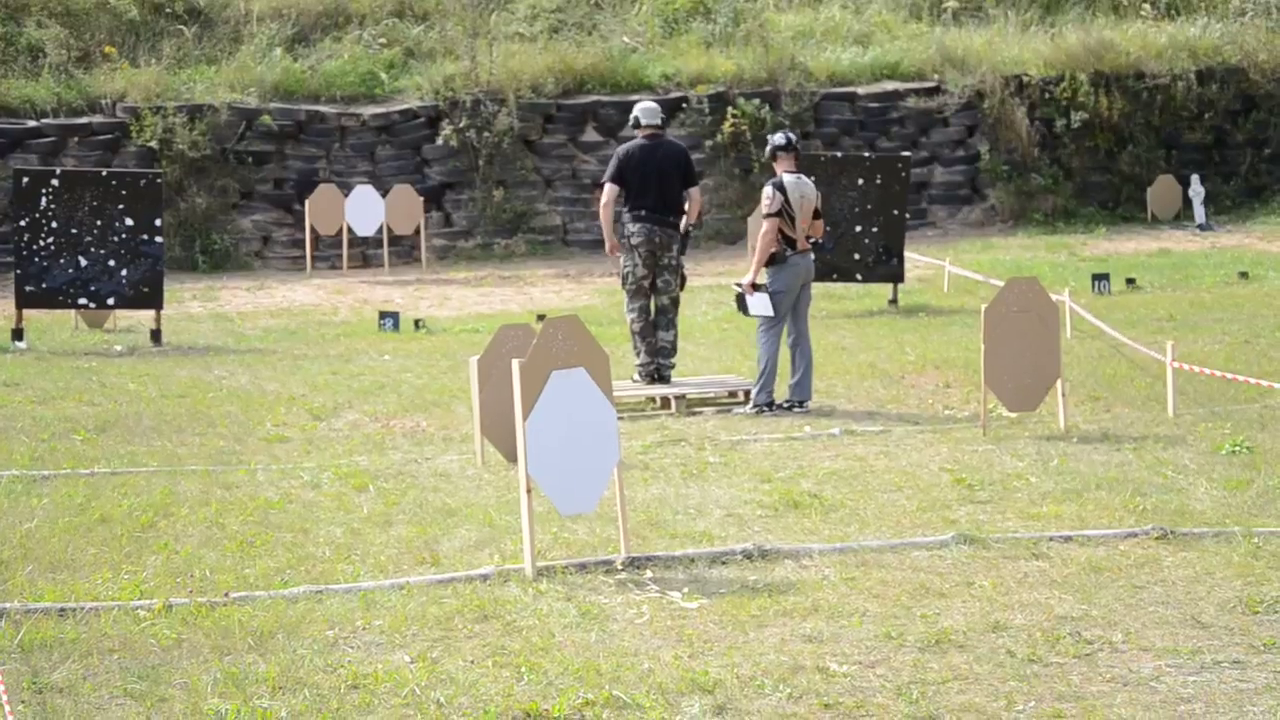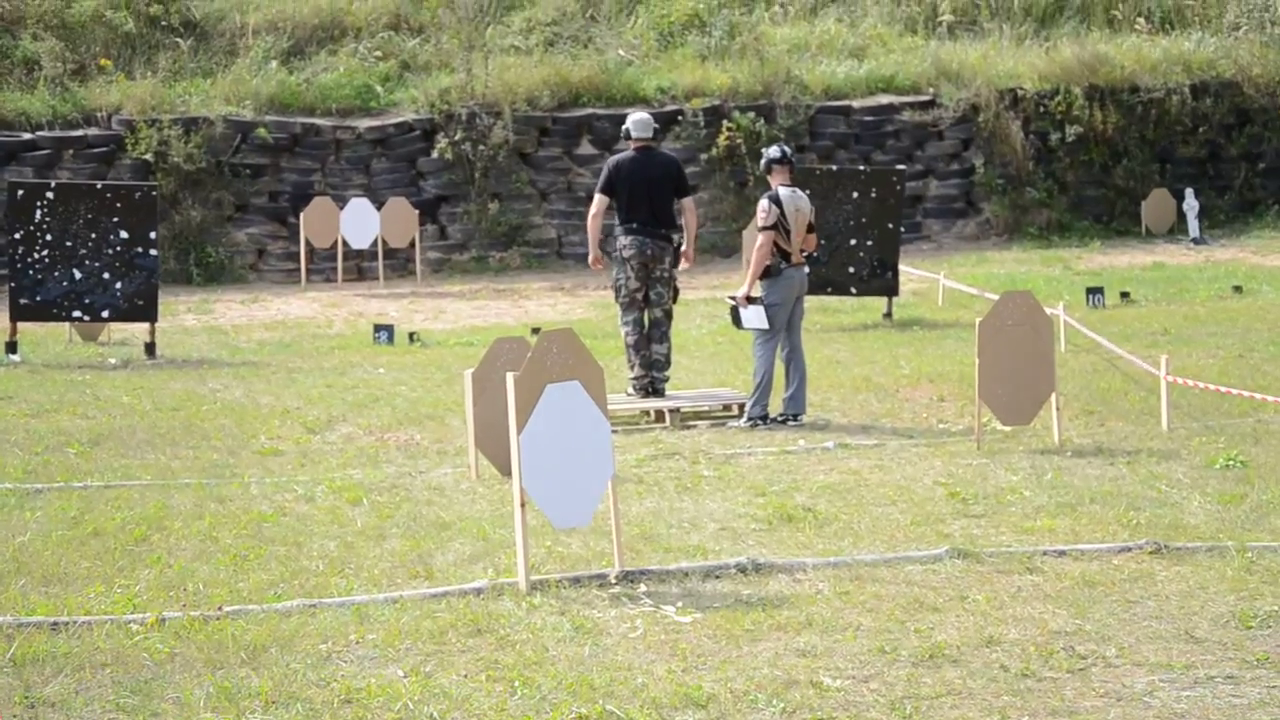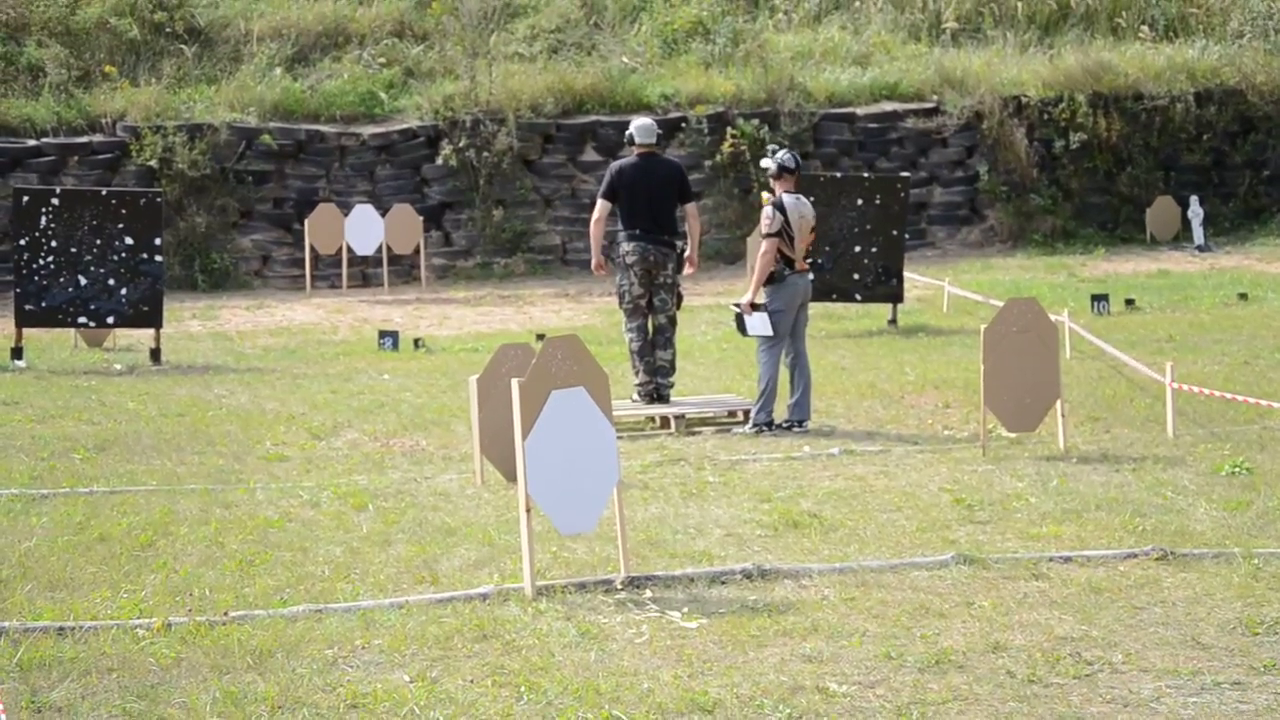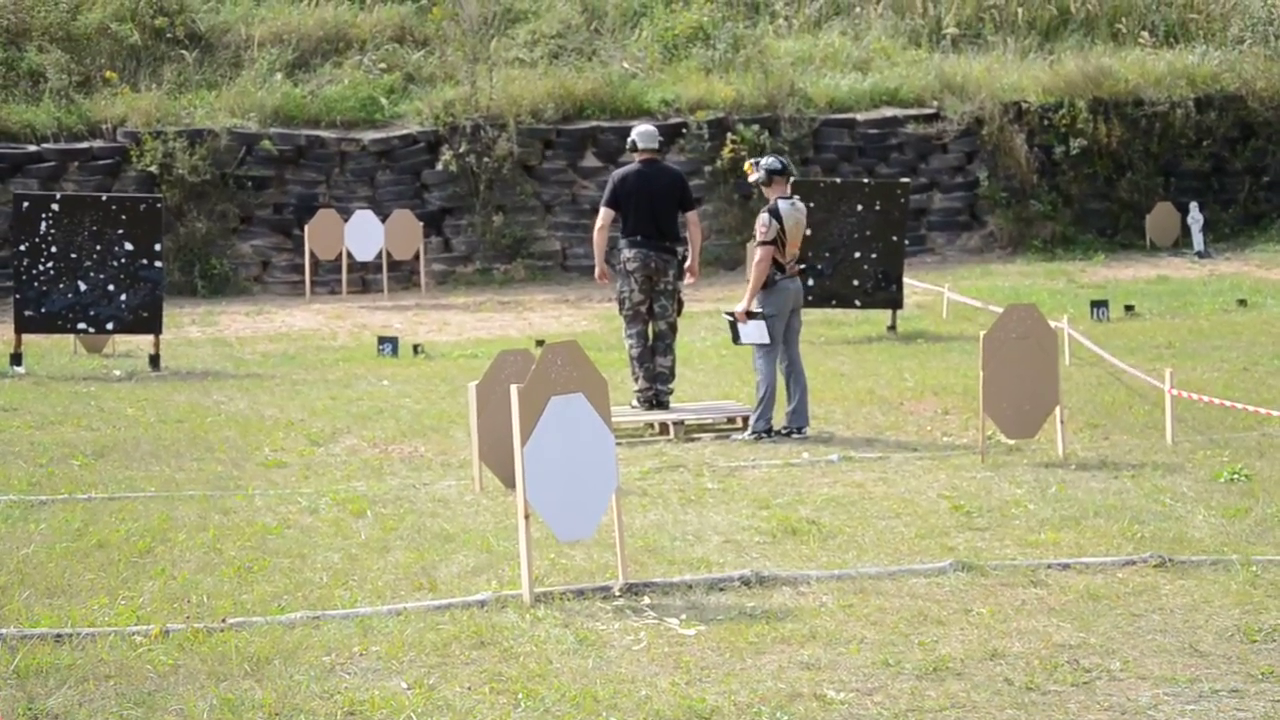
dt=0.7s
person 1, frame 1
left shoulder: (626, 152)
right shoulder: (679, 151)
left elbow: (607, 201)
right elbow: (695, 199)
left wrist: (609, 238)
right wrist: (683, 228)
left hip: (637, 231)
right hip: (669, 232)
left knee: (638, 303)
right knee: (667, 303)
left ankle: (645, 369)
right ankle: (664, 368)
person 1, frame 2
left shoulder: (616, 164)
right shoulder: (671, 163)
left elbow: (596, 211)
right elbow: (689, 209)
left wrist: (593, 248)
right wrist: (689, 245)
left hip: (630, 243)
right hip: (662, 244)
left knee: (632, 315)
right knee: (661, 315)
left ankle: (640, 381)
right ankle: (658, 381)
person 1, frame 3
left shoulder: (619, 169)
right shoulder: (674, 169)
left elbow: (598, 216)
right elbow: (692, 214)
left wrist: (596, 253)
right wrist: (693, 250)
left hip: (632, 249)
right hip: (666, 250)
left knee: (636, 321)
right knee: (665, 322)
left ankle: (645, 387)
right ankle: (663, 387)
person 1, frame 4
left shoulder: (621, 177)
right shoulder: (675, 177)
left elbow: (602, 224)
right elbow: (693, 222)
left wrist: (599, 262)
right wrist: (693, 259)
left hip: (633, 256)
right hip: (667, 257)
left knee: (636, 328)
right knee: (665, 328)
left ankle: (644, 394)
right ankle: (662, 393)
person 2, frame 1
left shoulder: (775, 187)
right shoulder: (810, 187)
left elbow: (768, 232)
right elbow: (818, 230)
left wrist: (753, 272)
left hip: (784, 265)
right hip: (805, 262)
left knee: (769, 330)
right knee: (799, 331)
left ankle: (763, 399)
right ankle: (799, 396)
person 2, frame 2
left shoulder: (770, 200)
right shoulder: (804, 200)
left elbow: (763, 245)
right elbow: (811, 244)
left wrist: (747, 285)
left hip: (779, 278)
right hip: (799, 275)
left knee: (765, 343)
right knee: (792, 344)
left ankle: (757, 412)
right ankle: (794, 409)
person 2, frame 3
left shoulder: (774, 208)
right shoulder: (806, 206)
left elbow: (767, 253)
left wrist: (751, 293)
left hip: (782, 284)
right hip: (803, 281)
left knee: (769, 351)
right knee: (797, 351)
left ankle: (762, 419)
right ankle: (799, 416)
person 2, frame 4
left shoulder: (769, 214)
right shoulder: (799, 208)
left elbow: (762, 260)
left wrist: (747, 300)
right wrist: (757, 172)
left hip: (774, 289)
right hip: (794, 285)
left knee: (765, 358)
right knee: (791, 357)
left ankle: (760, 426)
right ankle: (797, 423)
